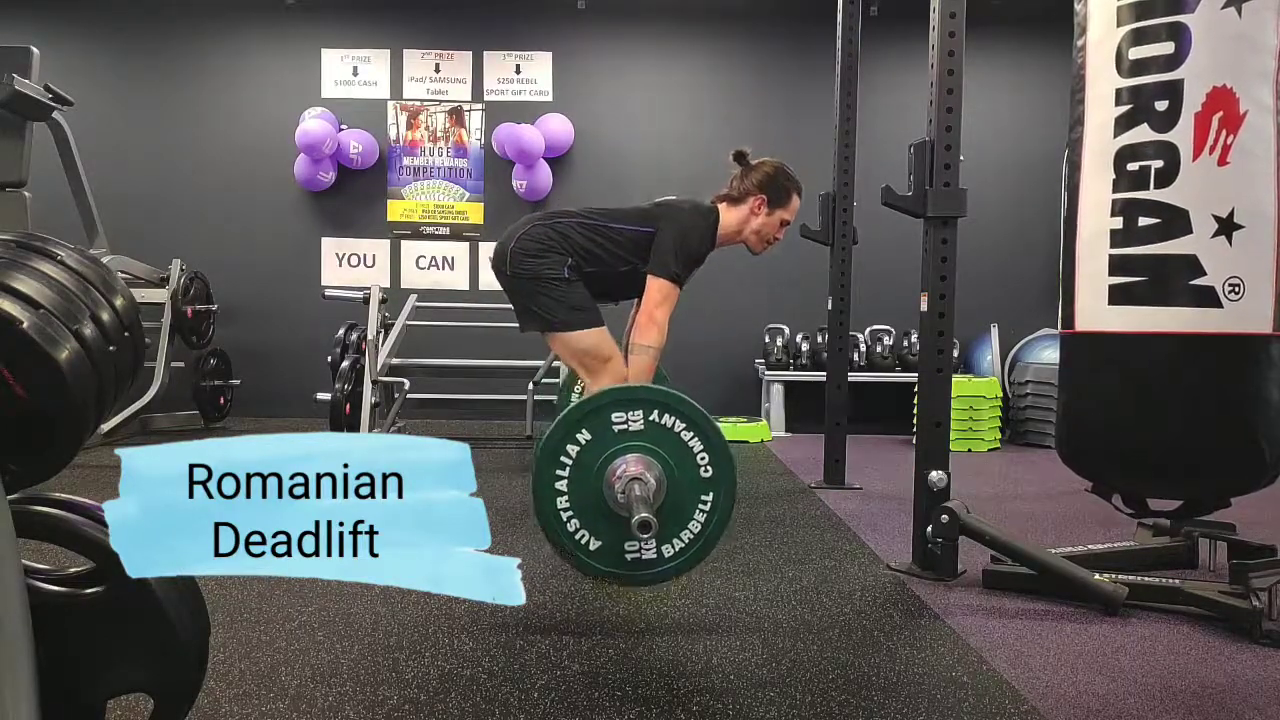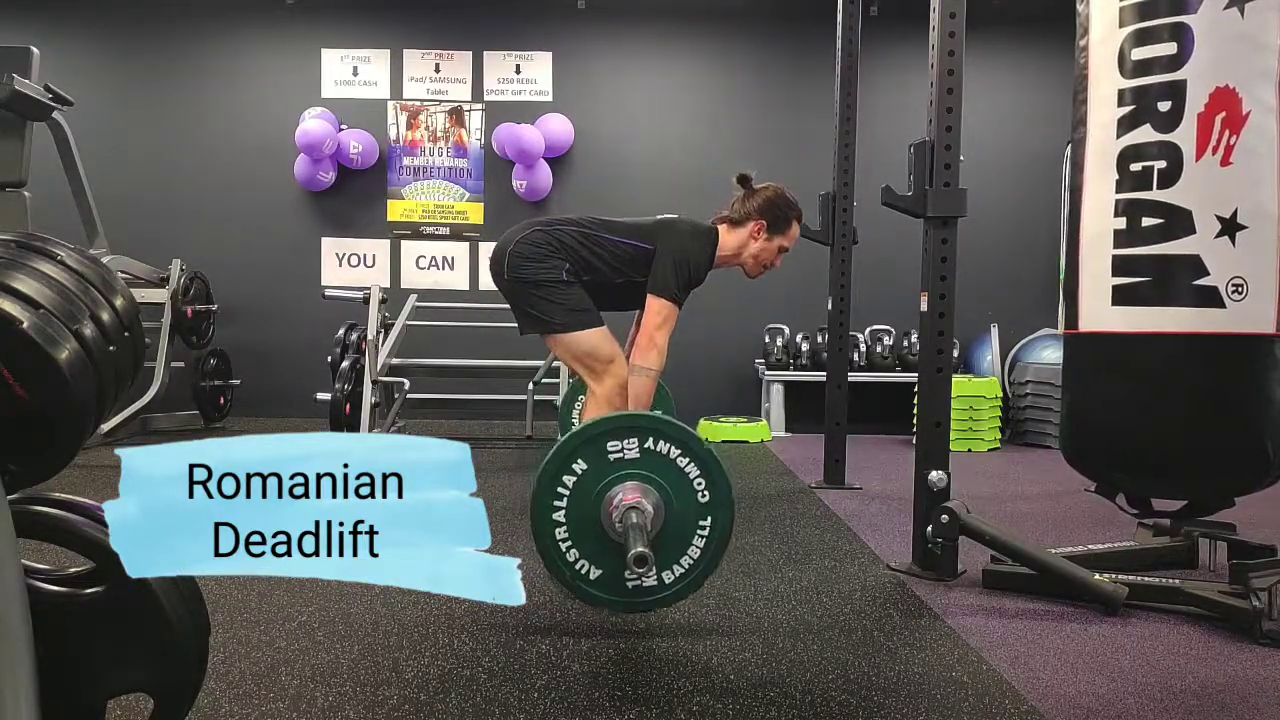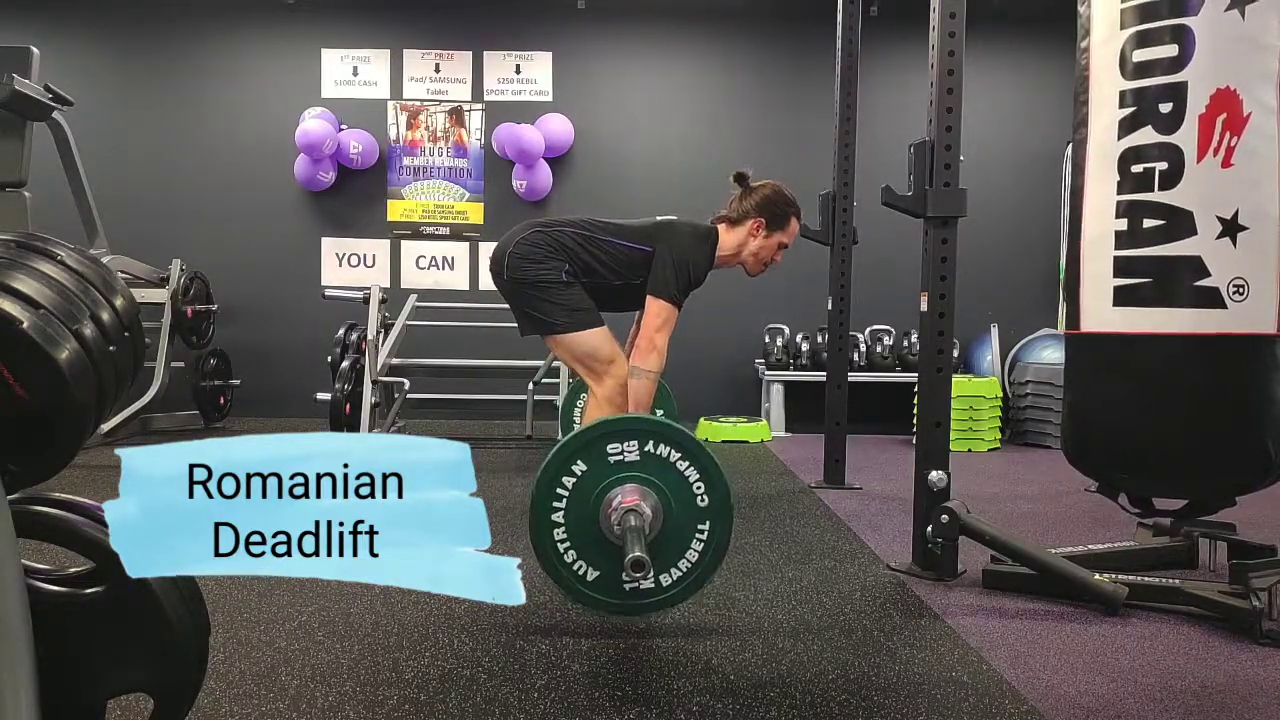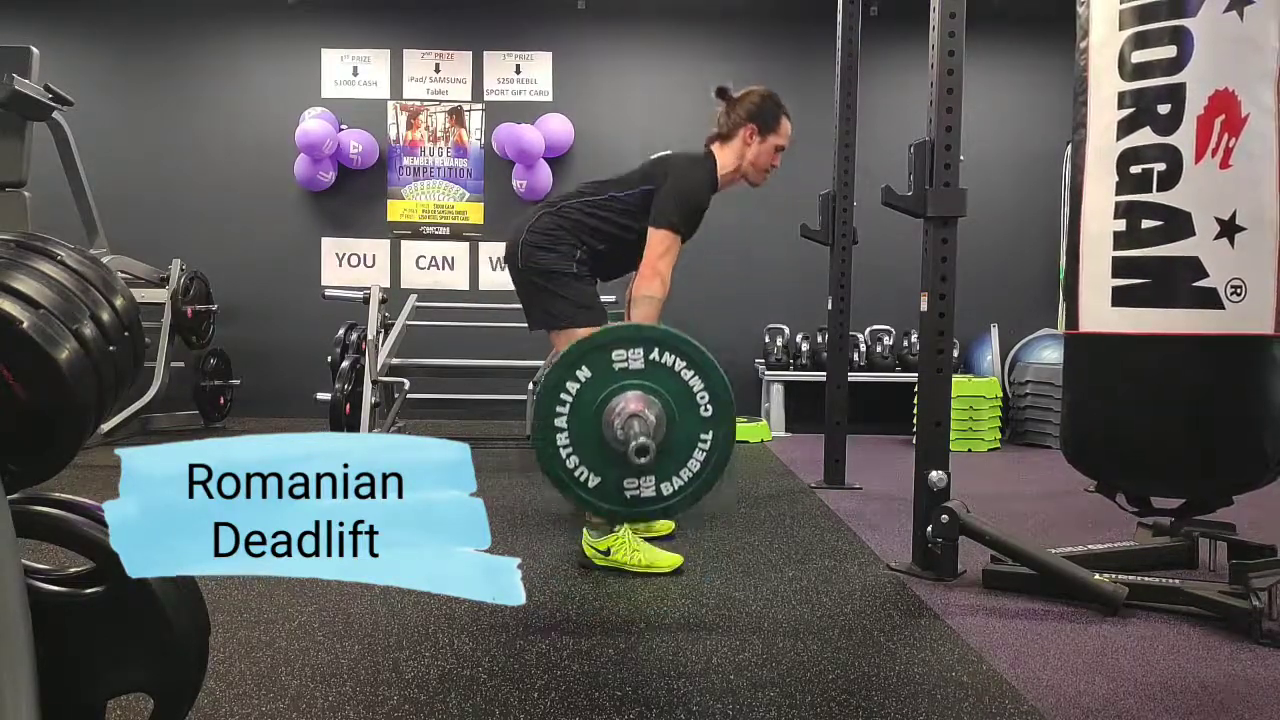
dt=0.4s
person 1, frame 1
left shoulder: (691, 225)
right shoulder: (690, 226)
left elbow: (644, 316)
right elbow: (652, 321)
left hip: (530, 251)
right hip: (535, 253)
left knee: (607, 379)
right knee: (610, 382)
person 1, frame 2
left shoulder: (690, 244)
right shoulder: (688, 247)
left elbow: (643, 334)
right elbow: (652, 342)
left hip: (527, 256)
right hip: (533, 259)
left knee: (609, 377)
right knee: (612, 379)
person 1, frame 3
left shoulder: (690, 246)
right shoulder: (687, 251)
left elbow: (644, 336)
right elbow: (651, 345)
left hip: (530, 258)
right hip: (532, 260)
left knee: (610, 379)
right knee: (612, 381)
person 1, frame 4
left shoulder: (692, 174)
right shoulder: (692, 178)
left elbow: (646, 269)
right elbow: (653, 275)
left hip: (551, 253)
right hip: (547, 254)
right ankle: (603, 535)
